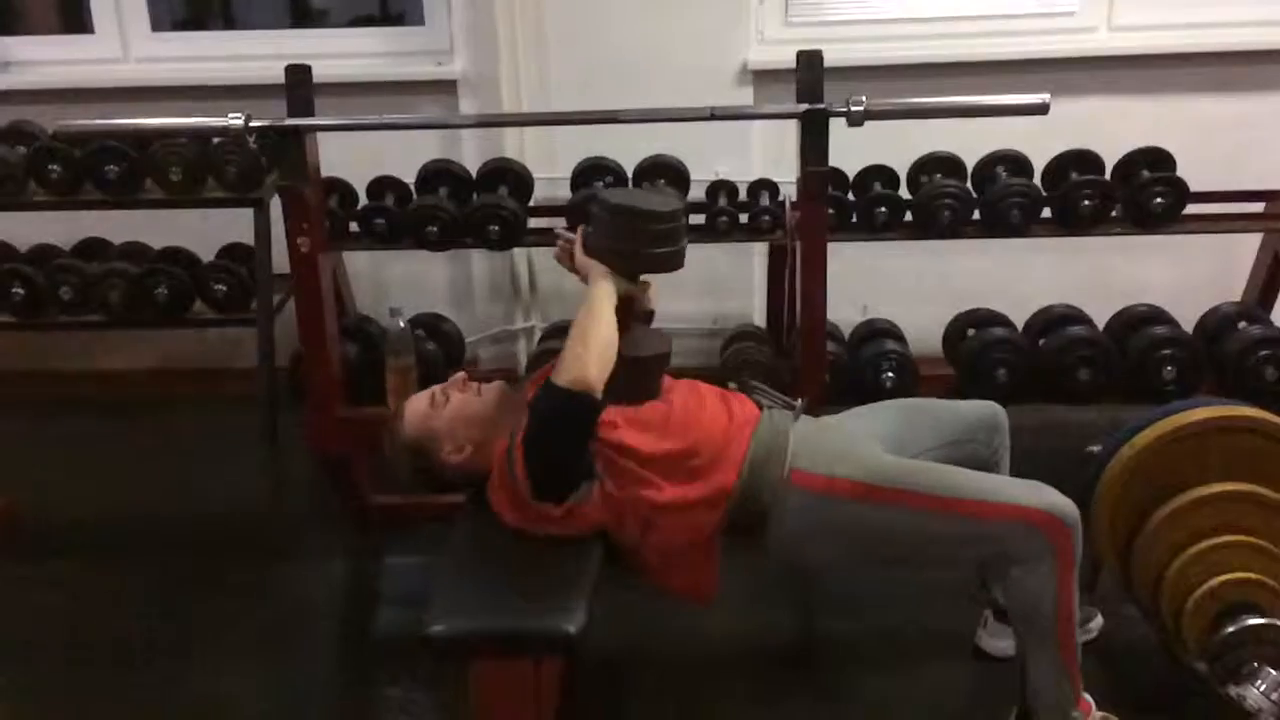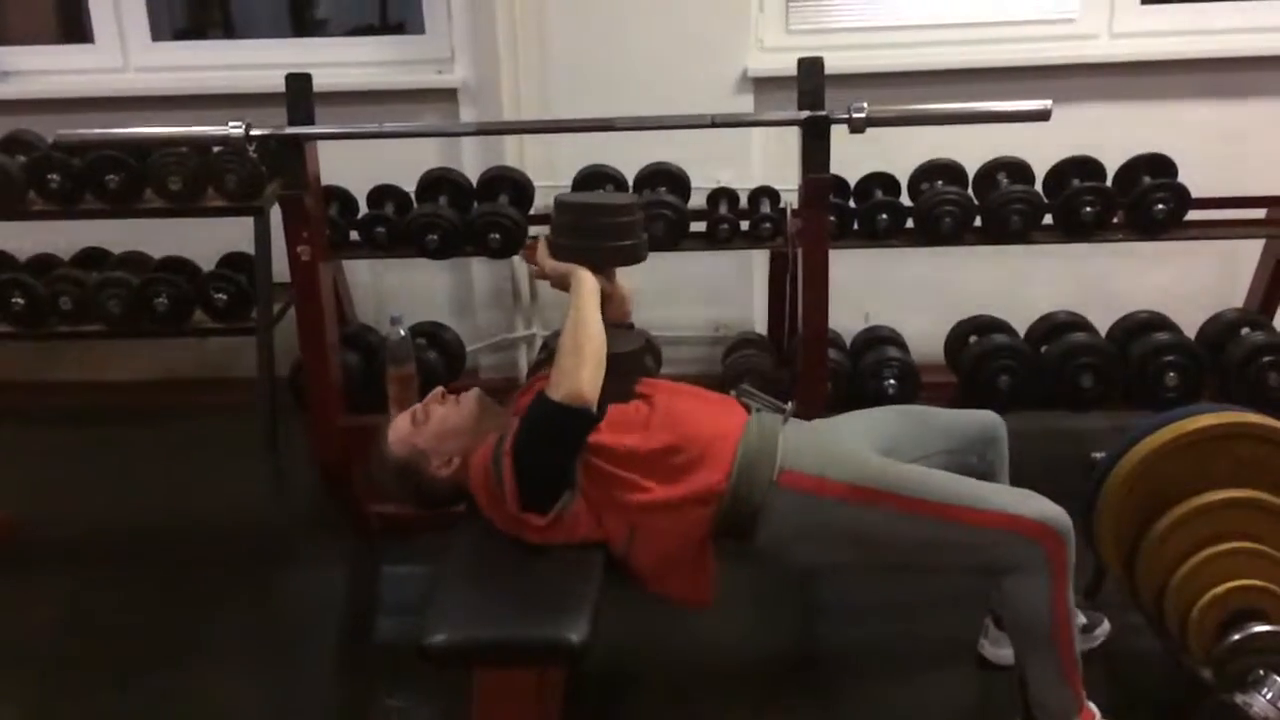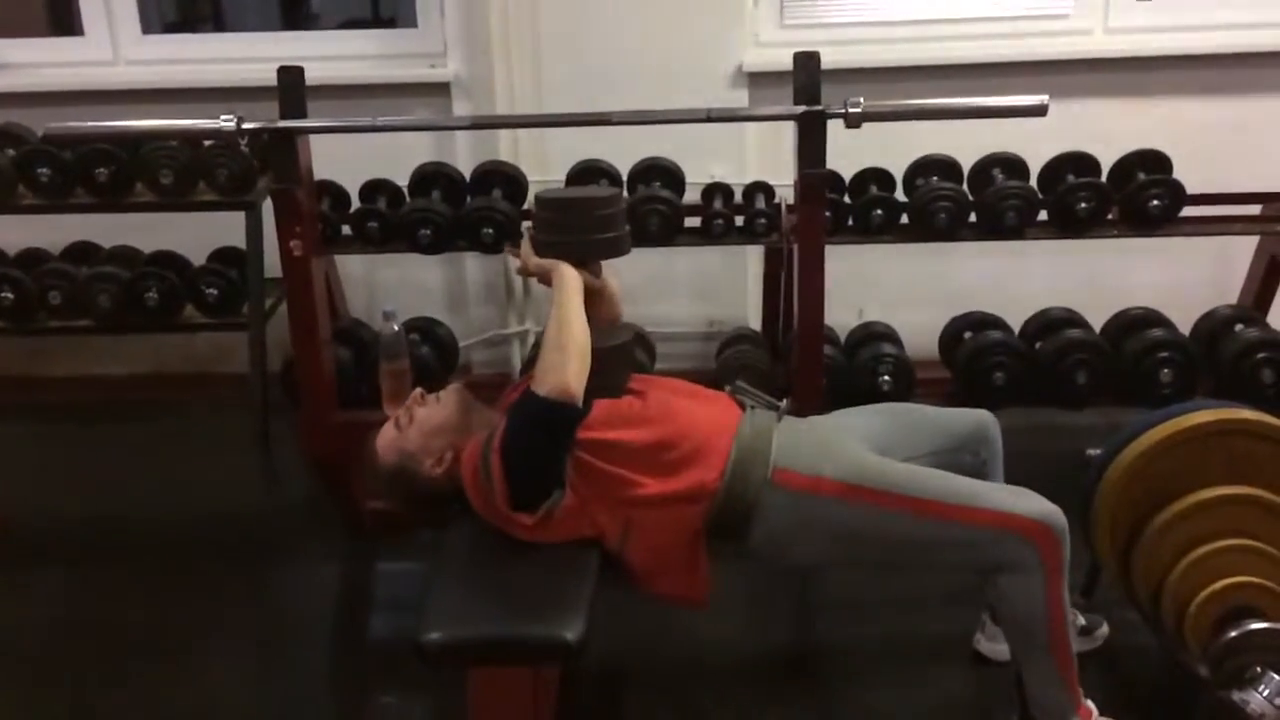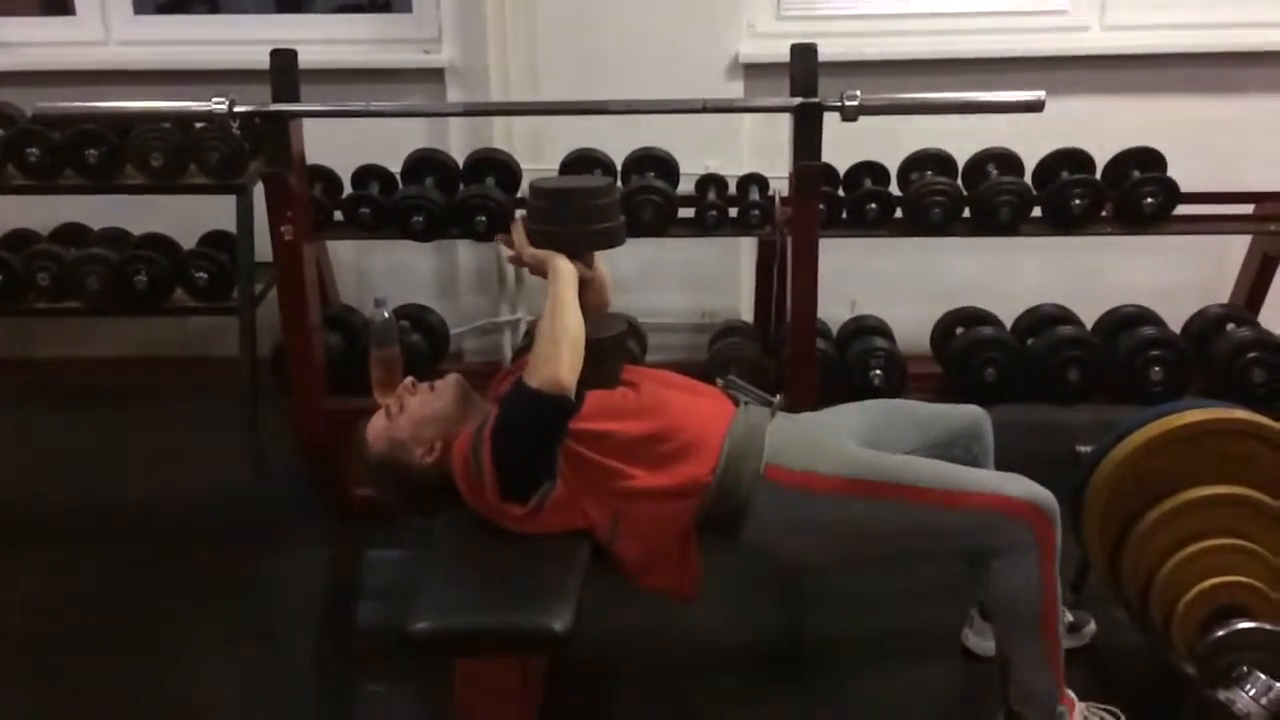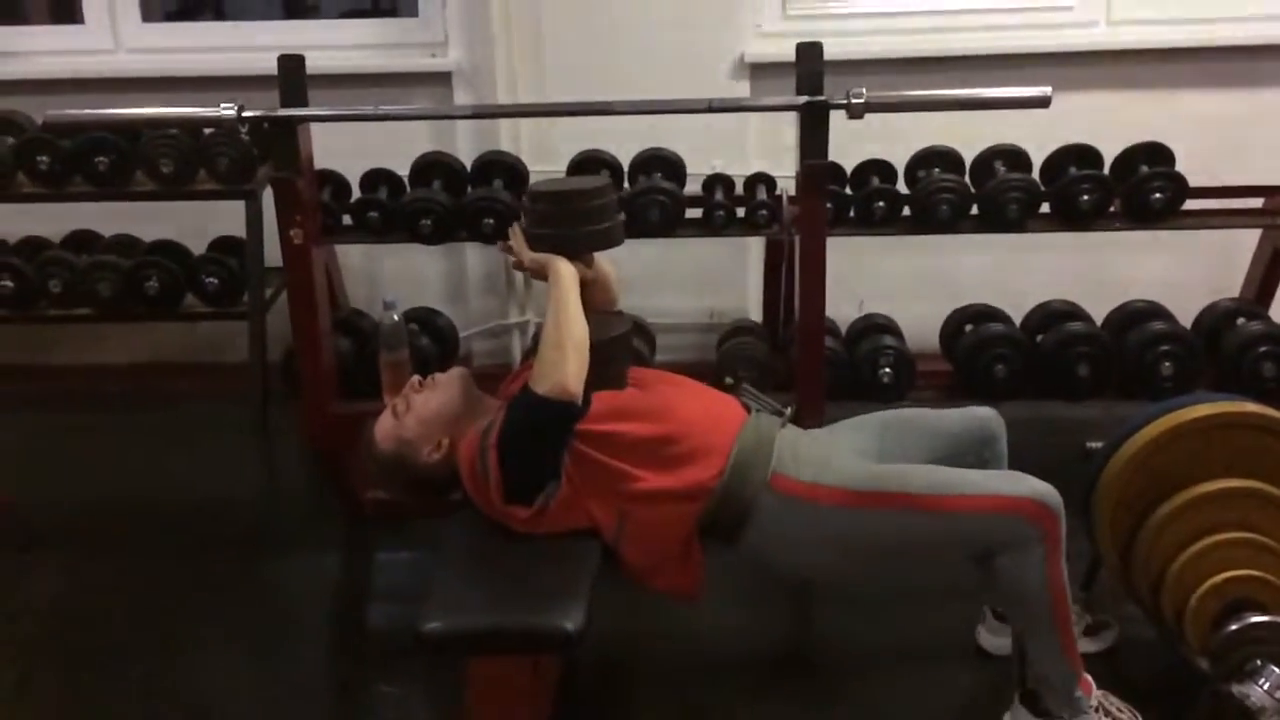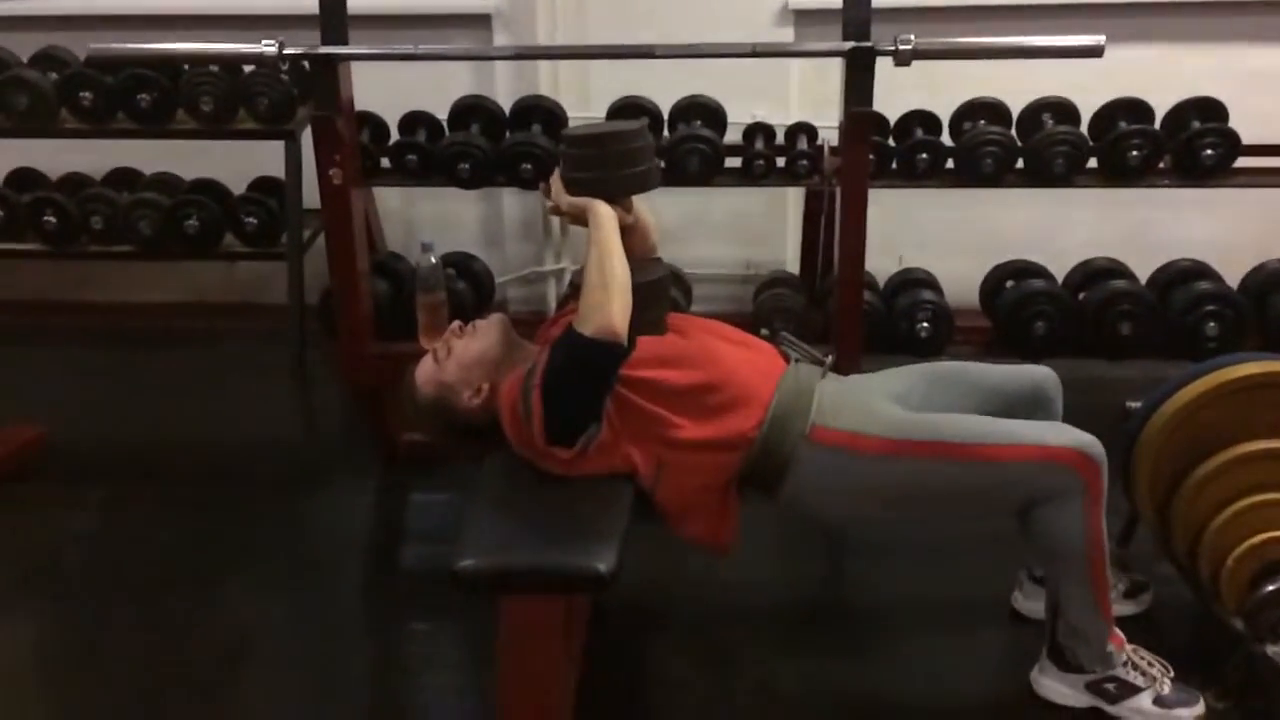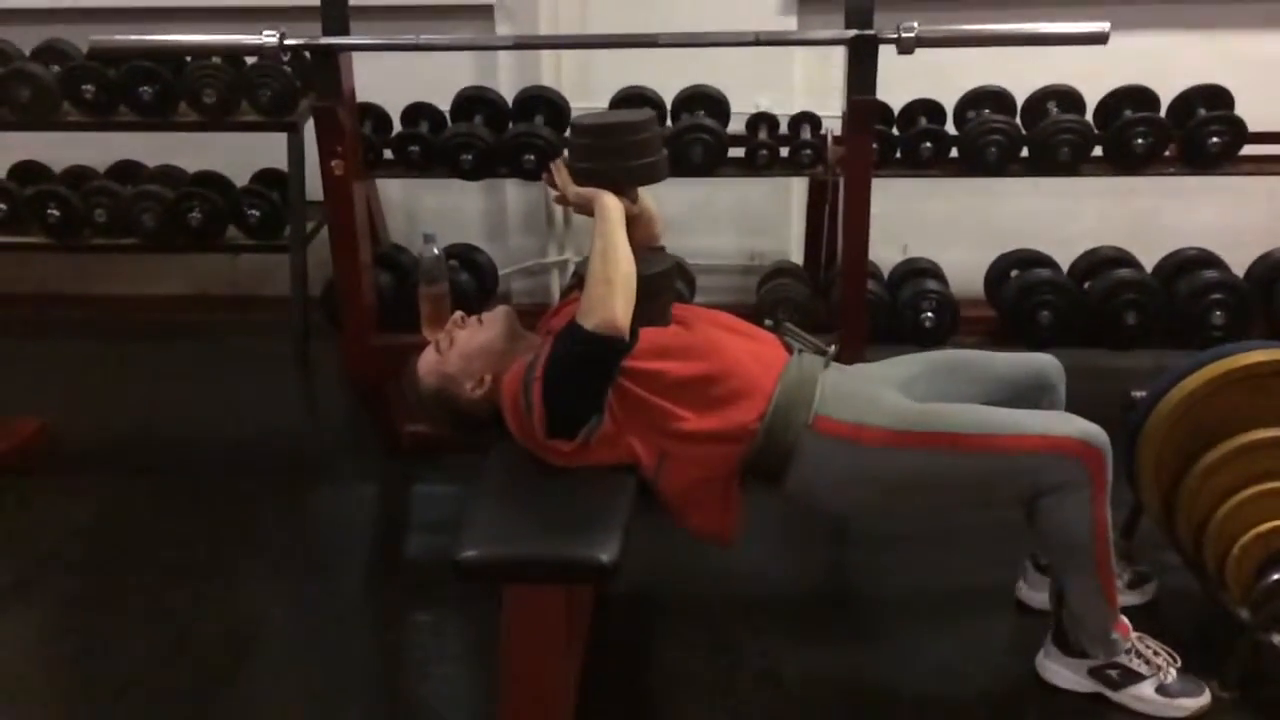
dt=0.5s
person 1, frame 1
left shoulder: (533, 409)
right shoulder: (527, 469)
left elbow: (627, 343)
right elbow: (580, 385)
left wrist: (614, 274)
right wrist: (600, 282)
left hip: (782, 434)
right hip: (787, 486)
left knee: (985, 423)
right knee: (1050, 521)
left ankle: (1013, 606)
person 1, frame 2
left shoulder: (520, 417)
right shoulder: (507, 472)
left elbow: (612, 348)
right elbow: (578, 402)
left wrist: (597, 278)
right wrist: (580, 283)
left hip: (771, 438)
right hip: (776, 489)
left knee: (983, 435)
right knee: (1042, 531)
left ankle: (1019, 616)
person 1, frame 3
left shoulder: (509, 416)
right shoulder: (501, 470)
left elbow: (604, 344)
right elbow: (561, 393)
left wrist: (585, 277)
right wrist: (562, 278)
left hip: (769, 435)
right hip: (772, 487)
left knee: (975, 432)
right knee: (1037, 528)
left ankle: (1017, 615)
person 1, frame 4
left shoulder: (497, 404)
right shoulder: (491, 458)
left elbow: (591, 332)
right elbow: (555, 382)
left wrist: (575, 265)
right wrist: (556, 266)
left hip: (762, 431)
right hip: (764, 483)
left knee: (967, 427)
right knee: (1028, 513)
left ankle: (1007, 612)
person 1, frame 5
left shoulder: (506, 402)
right shoulder: (499, 460)
left elbow: (599, 332)
right elbow: (561, 392)
left wrist: (580, 265)
right wrist: (557, 271)
left hip: (774, 444)
right hip: (771, 495)
left knee: (979, 431)
right knee: (1033, 507)
left ankle: (1018, 614)
person 1, frame 6
left shoulder: (546, 347)
right shoulder: (536, 403)
left elbow: (640, 275)
right elbow: (606, 334)
left wrist: (617, 208)
right wrist: (595, 217)
left hip: (814, 393)
right hip: (811, 447)
left knee: (1034, 389)
right knee: (1074, 460)
left ankle: (1059, 577)
person 1, frame 7
left shoulder: (551, 334)
right shoulder: (542, 395)
left elbow: (647, 253)
right elbow: (608, 330)
left wrist: (618, 196)
right wrist: (603, 209)
left hip: (816, 381)
right hip: (812, 435)
left knee: (1038, 376)
right knee: (1079, 450)
left ankle: (1063, 568)
right ankle: (1089, 645)
